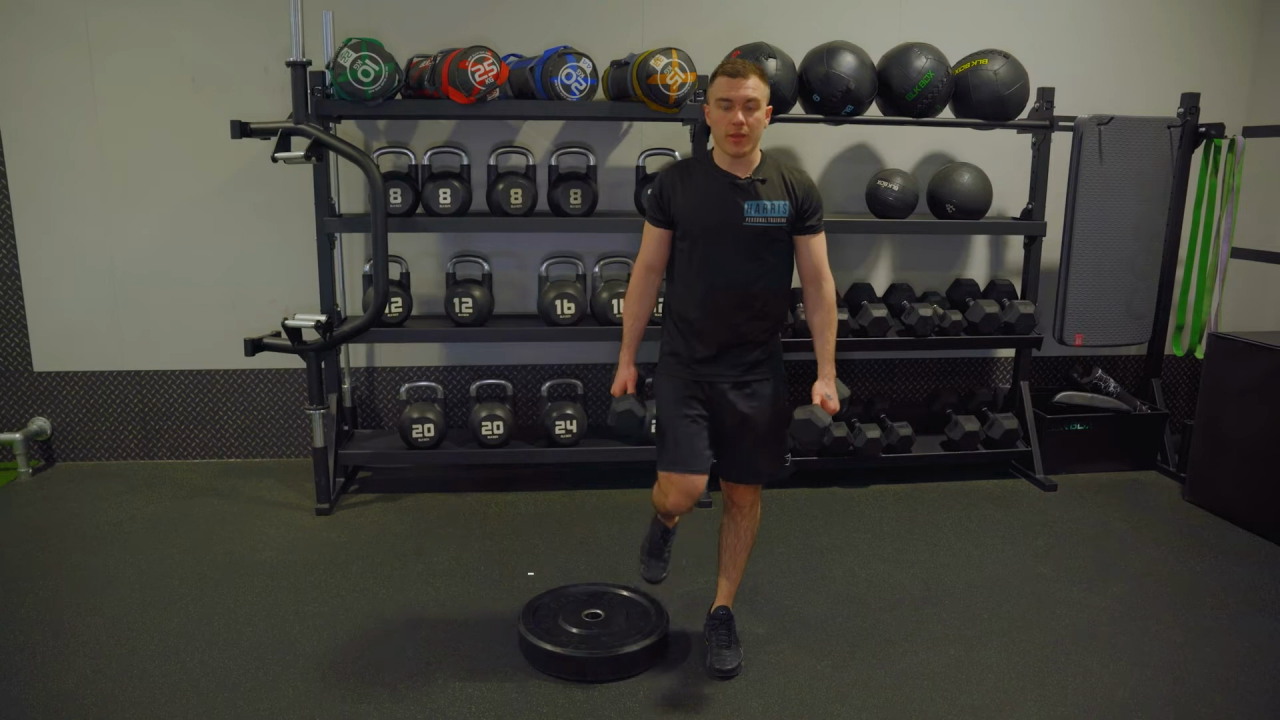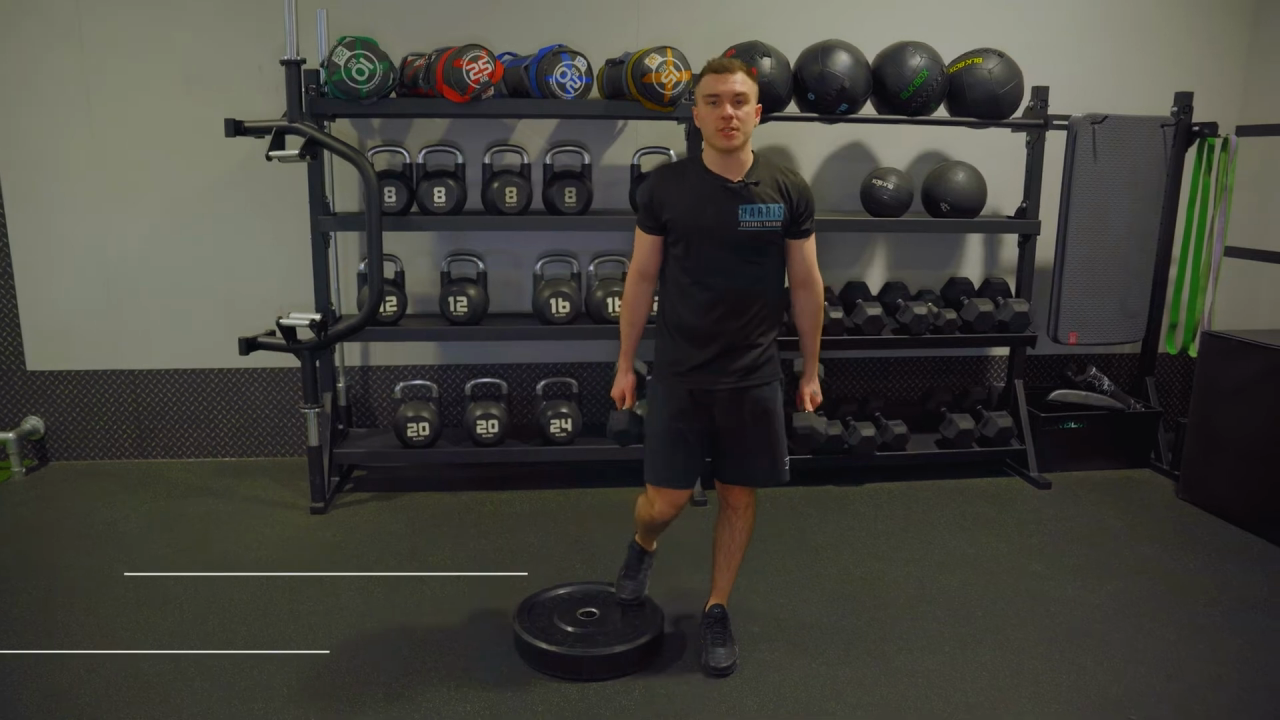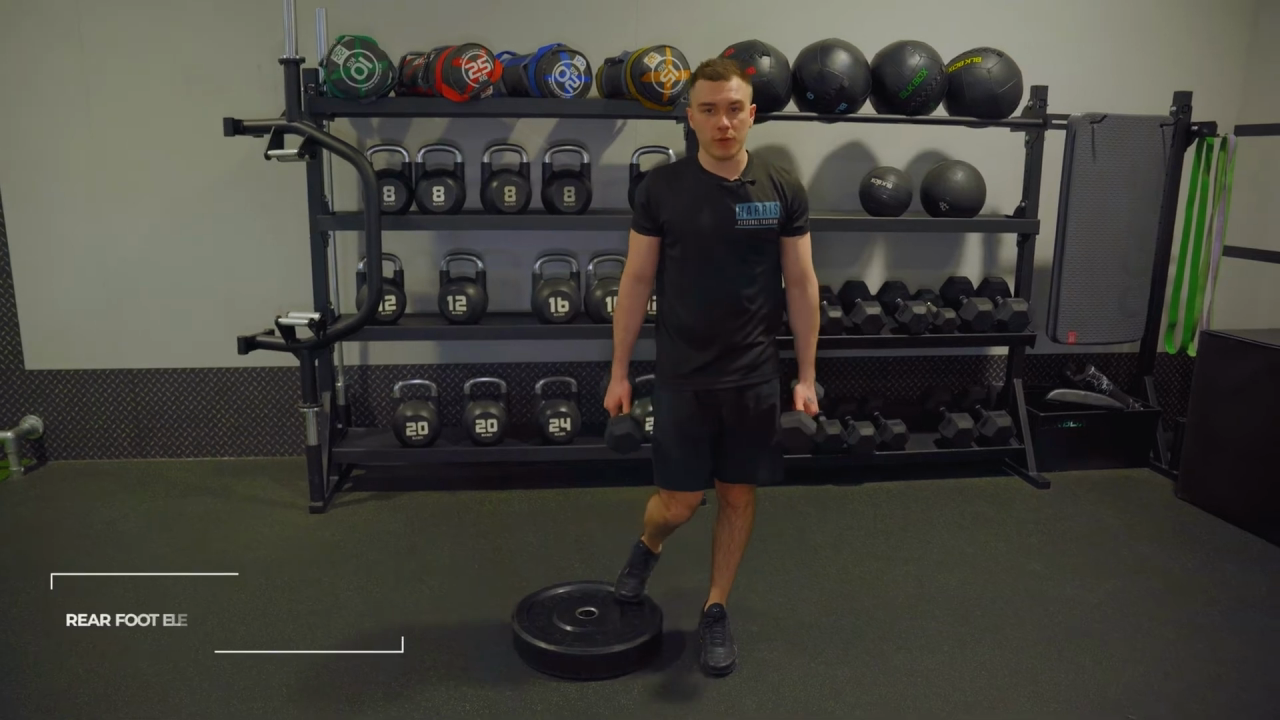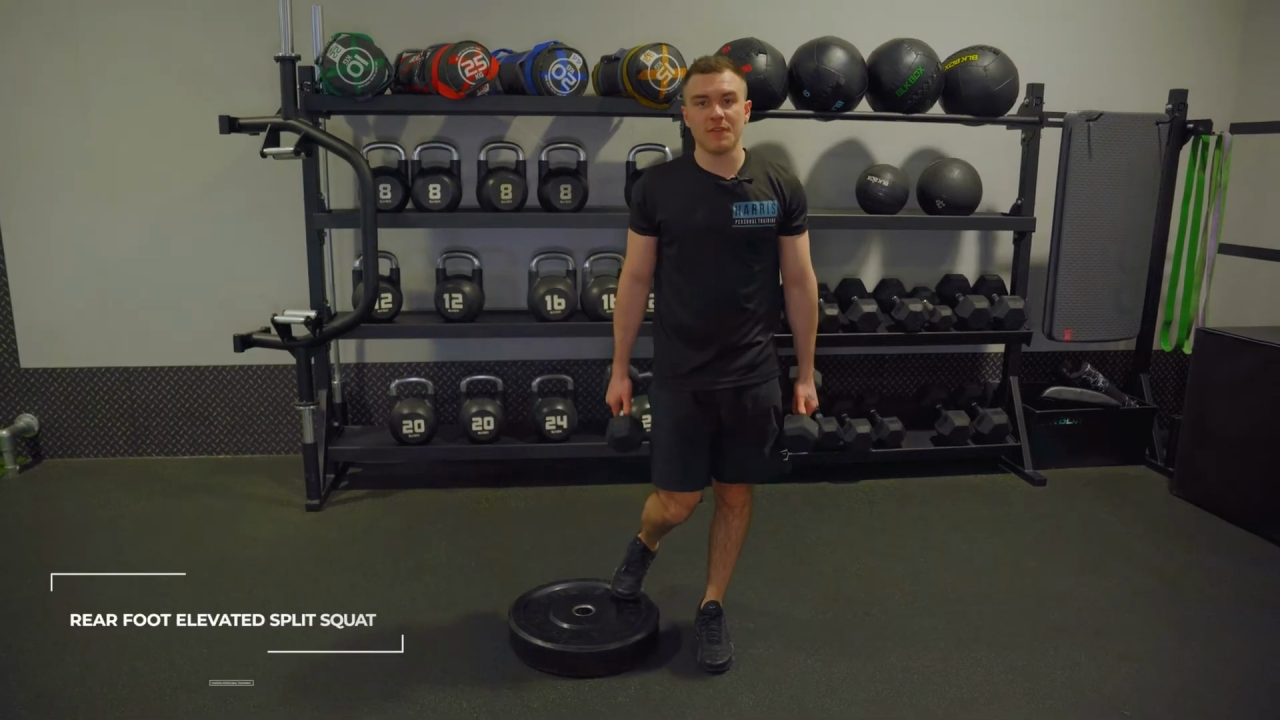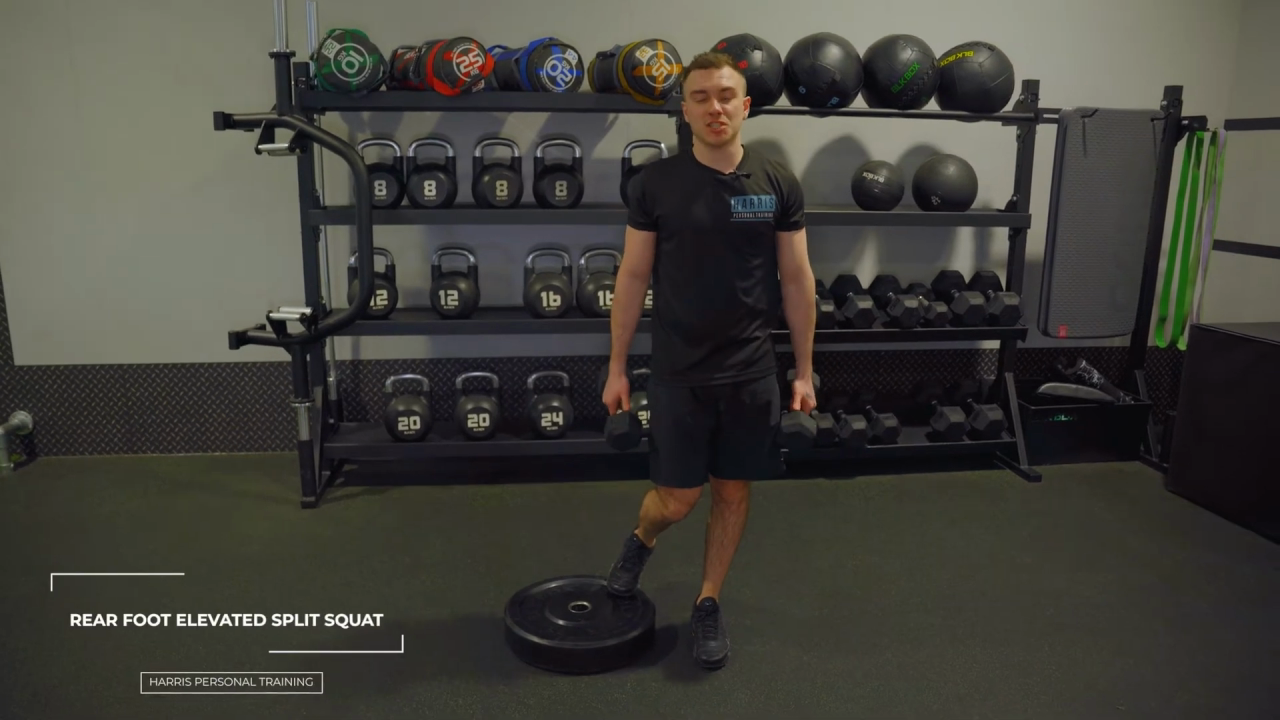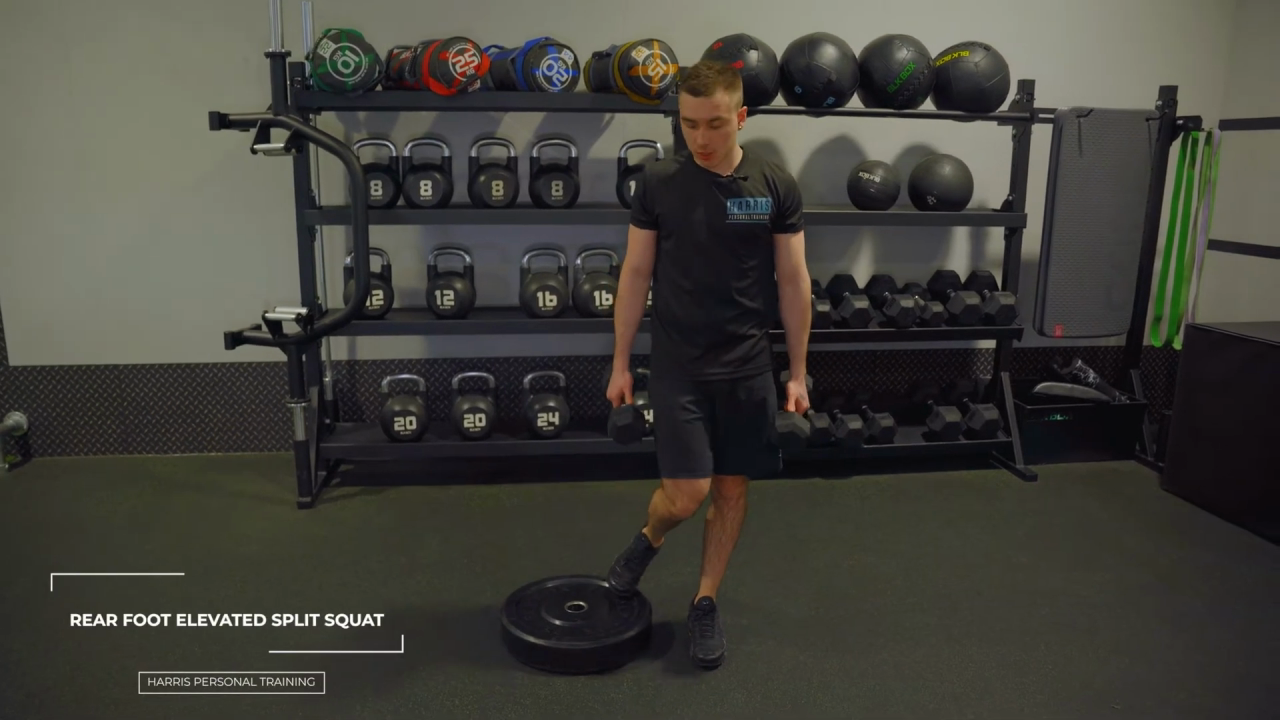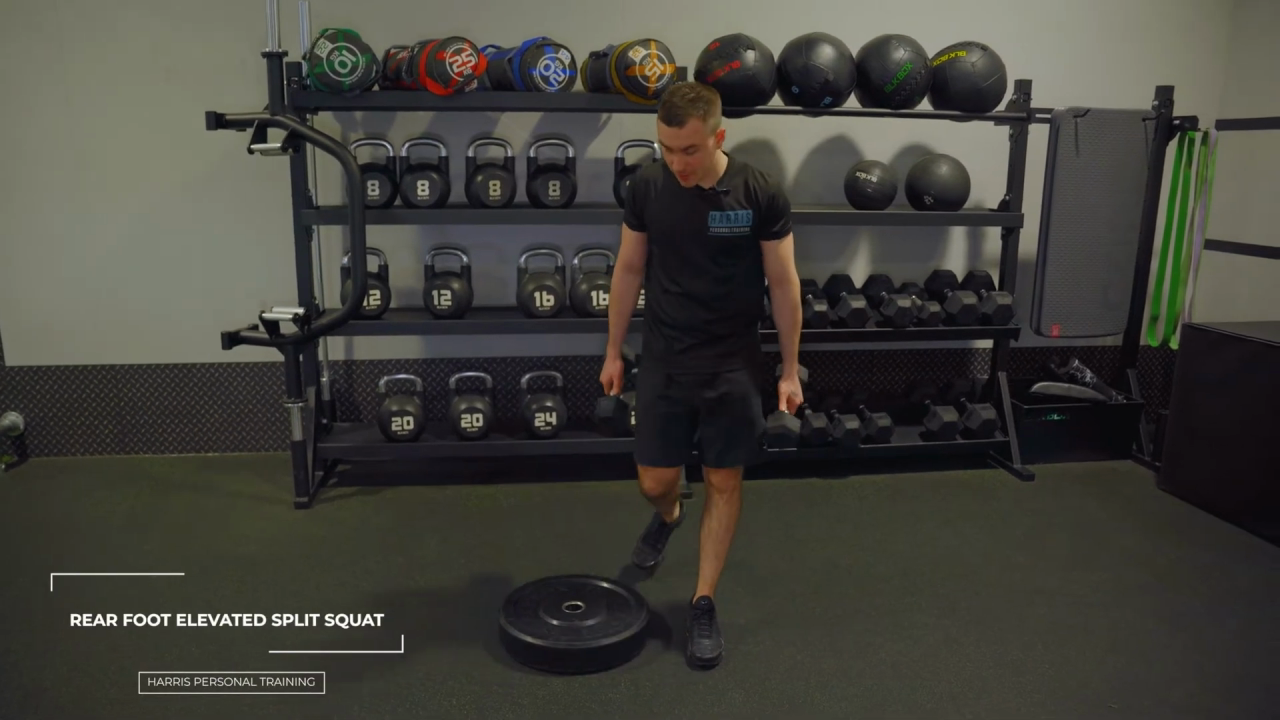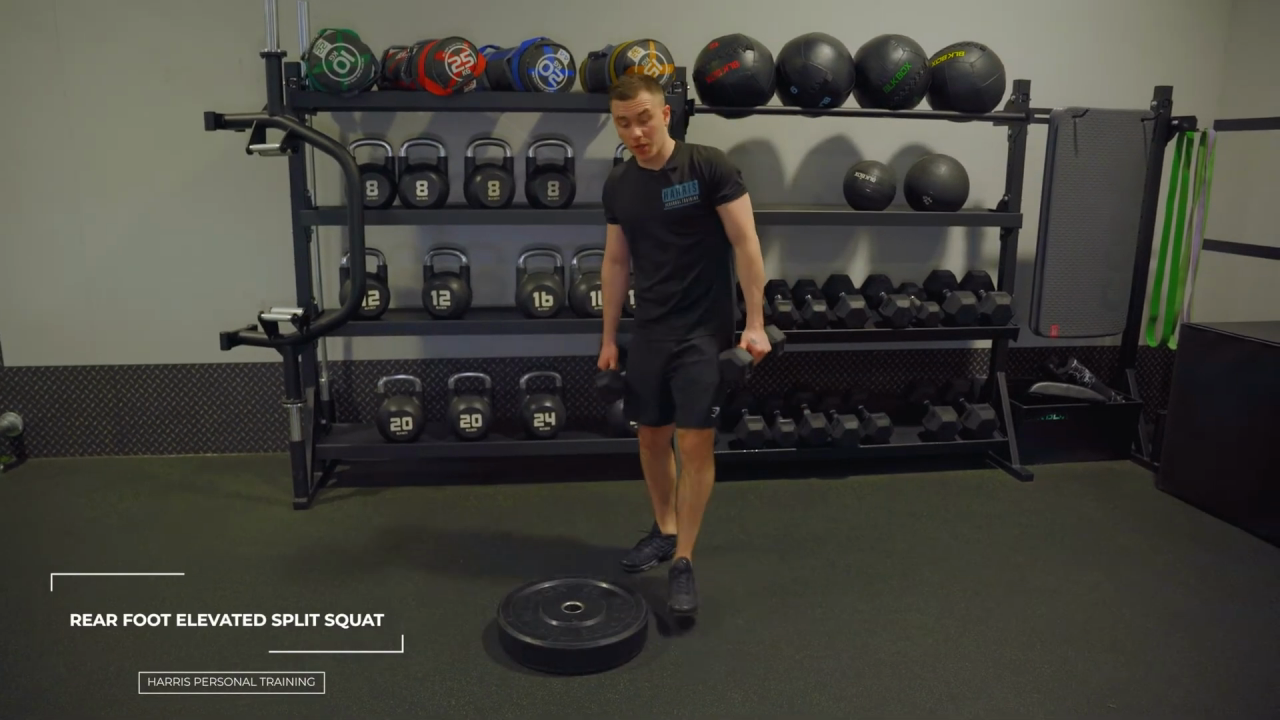
dt=0.5s
person 1, frame 1
left shoulder: (795, 189)
right shoulder: (675, 182)
left elbow: (817, 283)
right elbow: (647, 272)
left wrist: (825, 373)
right wrist: (626, 357)
left hip: (756, 373)
right hip: (685, 366)
left knee: (743, 495)
right knee: (682, 489)
left ankle: (721, 613)
right ankle: (663, 520)
person 1, frame 2
left shoulder: (787, 190)
right shoulder: (664, 186)
left elbow: (806, 285)
right elbow: (641, 278)
left wrist: (810, 370)
right wrist: (625, 364)
left hip: (753, 377)
right hip: (679, 374)
left knee: (739, 497)
right knee: (666, 499)
left ankle: (716, 610)
right ankle: (643, 546)
person 1, frame 3
left shoulder: (783, 189)
right shoulder: (661, 188)
left elbow: (801, 285)
right elbow: (637, 281)
left wrist: (806, 376)
right wrist: (619, 373)
left hip: (755, 376)
right hip: (683, 376)
left knee: (738, 494)
right knee: (679, 501)
left ankle: (715, 610)
right ankle: (647, 546)
person 1, frame 4
left shoulder: (780, 188)
right shoulder: (657, 187)
left elbow: (799, 283)
right elbow: (634, 280)
left wrist: (805, 373)
right wrist: (619, 370)
left hip: (752, 375)
right hip: (680, 376)
left knee: (735, 495)
right knee: (677, 500)
left ankle: (712, 607)
right ankle: (643, 544)
person 1, frame 5
left shoulder: (778, 184)
right shoulder: (657, 182)
left elbow: (797, 280)
right elbow: (633, 277)
left wrist: (804, 371)
right wrist: (616, 369)
left hip: (751, 371)
right hip: (679, 372)
left knee: (733, 491)
right knee: (677, 498)
left ankle: (708, 604)
right ankle: (640, 540)
person 1, frame 6
left shoulder: (775, 186)
right shoulder: (658, 182)
left elbow: (793, 282)
right elbow: (635, 274)
left wrist: (797, 373)
right wrist: (620, 364)
left hip: (747, 367)
right hip: (678, 366)
left knee: (731, 487)
right knee: (686, 492)
left ankle: (705, 602)
right ankle: (646, 540)
person 1, frame 7
left shoulder: (761, 194)
right shoulder: (645, 187)
left elbow: (783, 284)
right elbow: (629, 269)
left wrist: (790, 370)
right wrist: (613, 351)
left hip: (732, 363)
right hip: (664, 358)
left knee: (724, 481)
right knee: (655, 479)
left ankle: (703, 603)
right ankle: (667, 515)
person 1, frame 8
left shoulder: (709, 166)
right shoulder: (617, 184)
left elbow: (746, 243)
right elbow: (616, 262)
left wrist: (754, 323)
right wrist: (608, 337)
left hip: (703, 330)
right hip: (649, 331)
left knee: (696, 443)
right knee: (651, 437)
left ankle: (683, 563)
right ankle: (665, 530)
